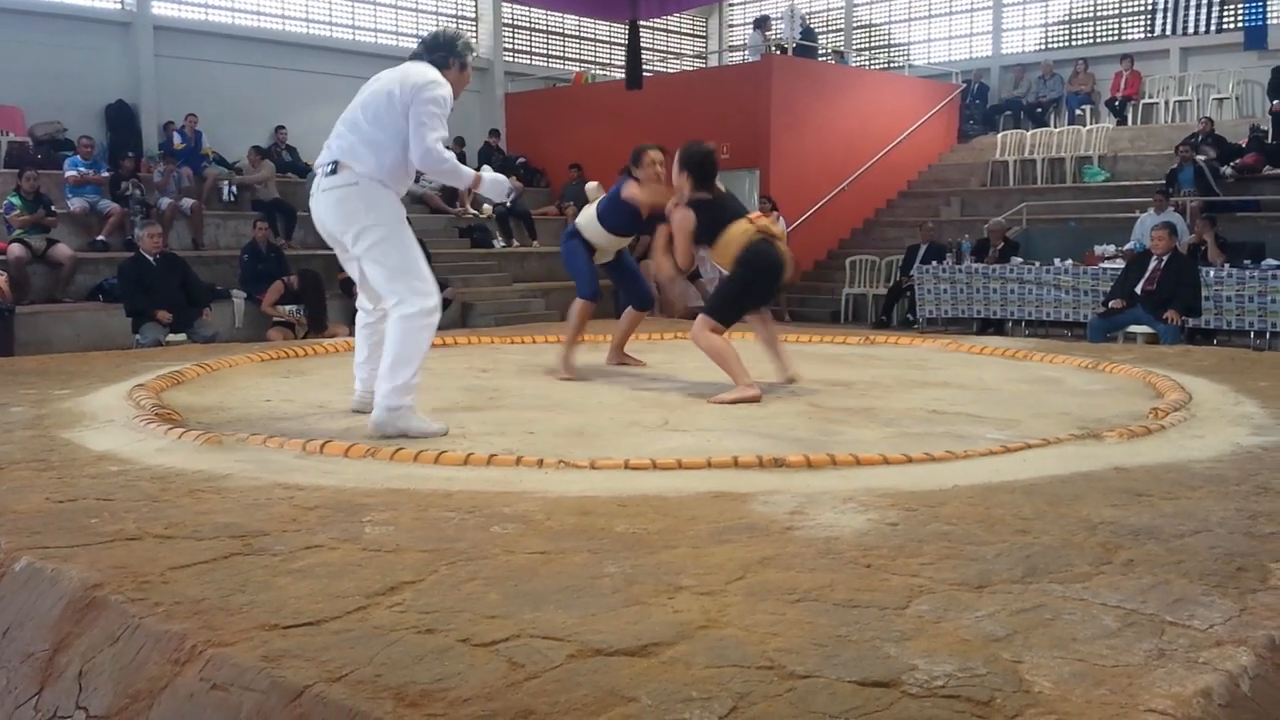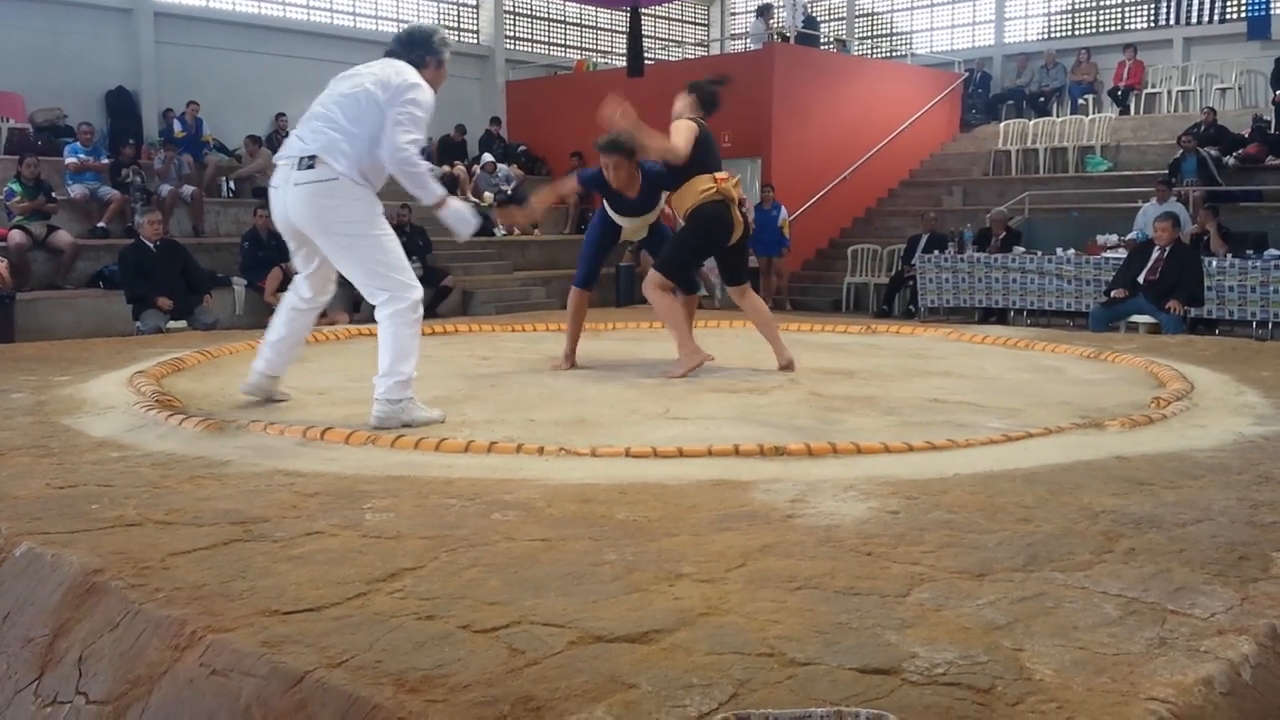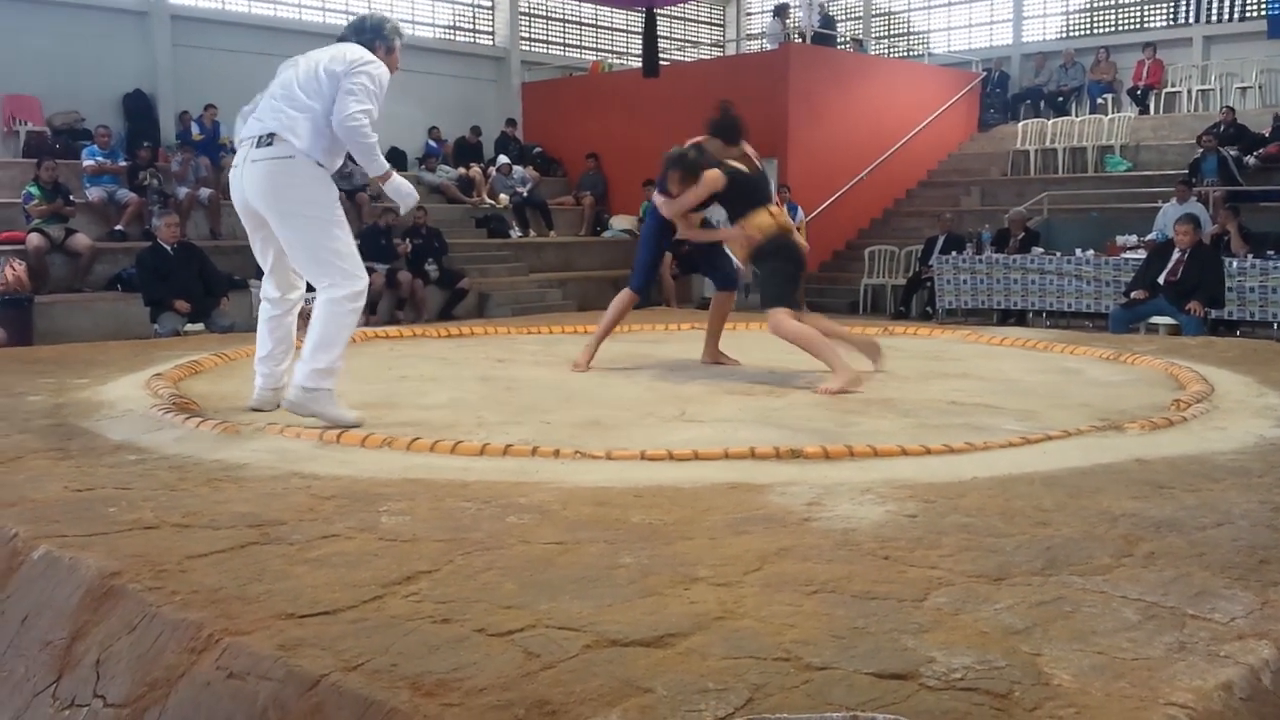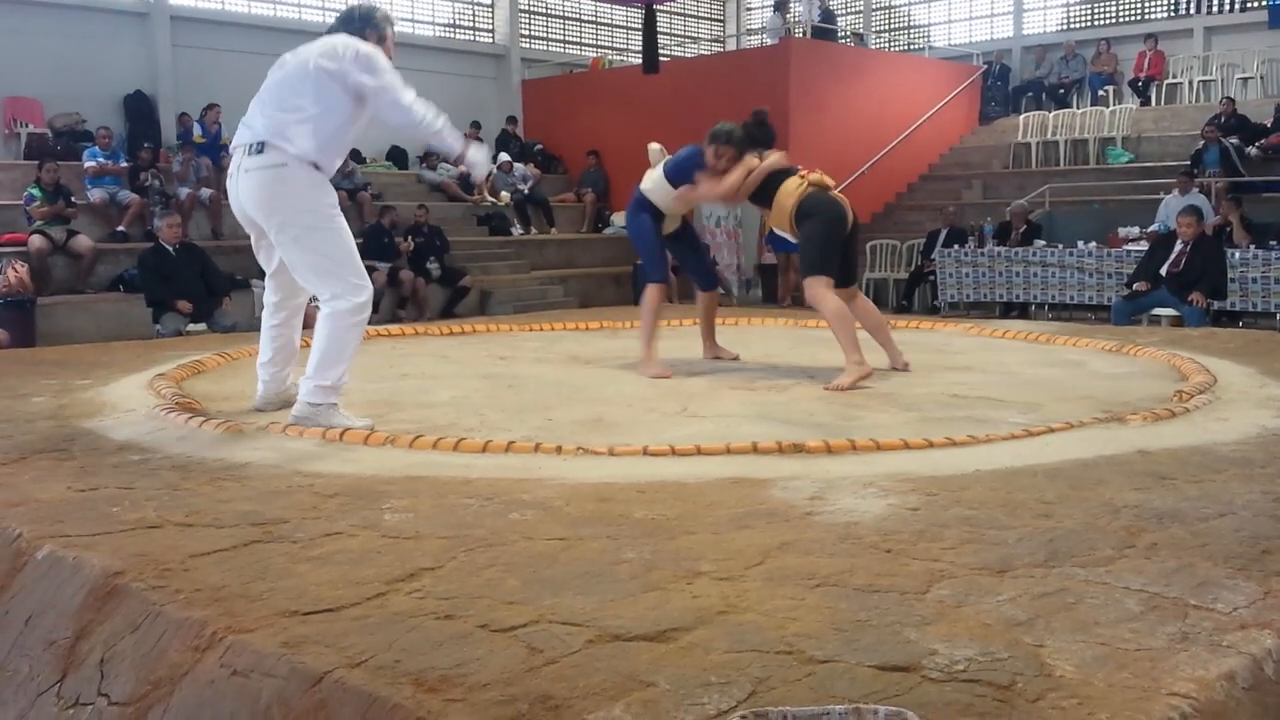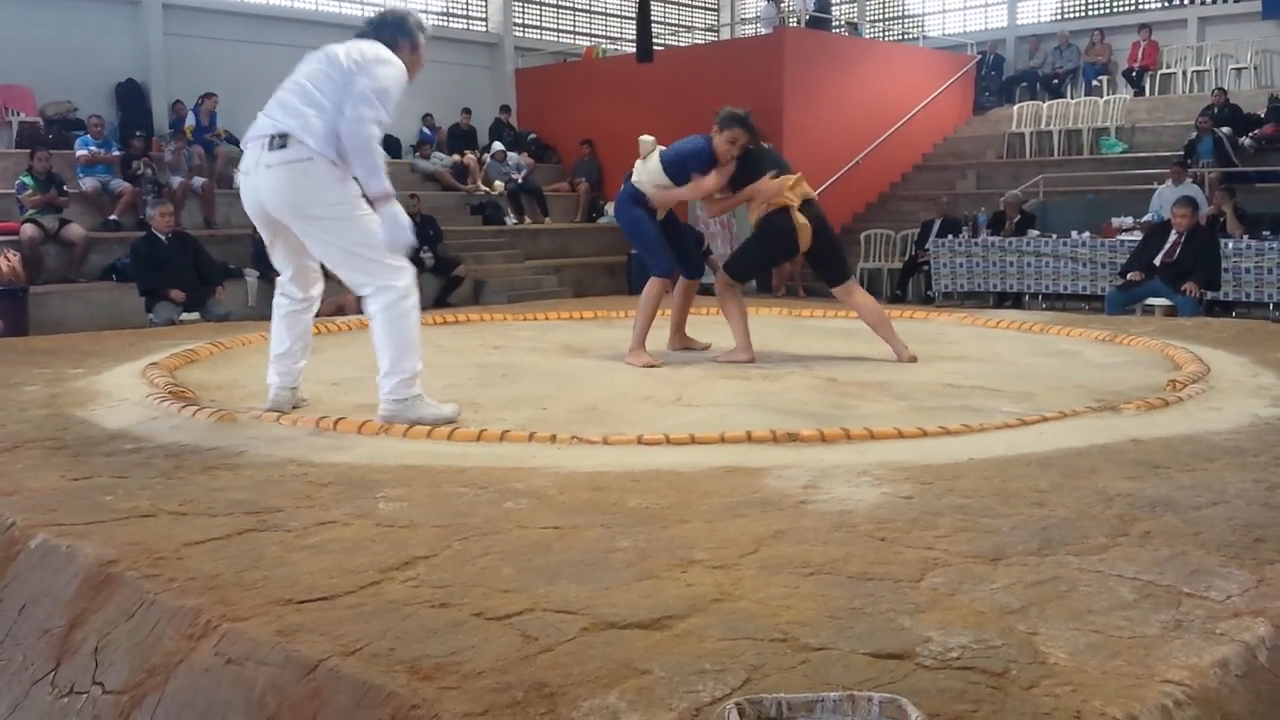
dt=0.4s
person 1, frame 1
left shoulder: (396, 78)
right shoulder: (433, 84)
right elbow: (428, 154)
right wrist: (478, 181)
left hip: (327, 193)
right hip: (361, 194)
left knee: (377, 298)
right knee: (418, 301)
left ankle: (368, 392)
right ankle: (392, 408)
person 1, frame 2
left shoulder: (359, 74)
right shoulder: (413, 86)
right elbow: (401, 155)
right wrist: (444, 203)
left hip: (286, 185)
right hip: (330, 190)
left knee: (312, 284)
right knee: (400, 295)
left ankle: (265, 375)
right ankle: (394, 402)
person 1, frame 3
left shoulder: (309, 60)
right shoulder: (369, 65)
left elbow: (250, 116)
right elbow: (350, 122)
right wrist: (387, 178)
left hip: (246, 169)
right hip: (290, 170)
left knee: (282, 282)
right knee: (345, 283)
left ankle: (269, 386)
right ankle: (311, 388)
person 1, frame 4
left shoulder: (300, 58)
right shoulder: (359, 53)
right elbow: (406, 111)
left wrist: (318, 181)
right wrist: (463, 150)
left hip: (244, 174)
right hip: (287, 176)
left knee: (287, 283)
right knee: (348, 293)
left ankle: (273, 385)
right ankle: (317, 402)
person 1, frame 5
left shoulder: (331, 57)
right shoulder: (386, 61)
right elbow: (360, 126)
right wrist: (386, 201)
left hip: (254, 171)
right hip: (305, 171)
left knee: (298, 280)
right knee: (389, 279)
left ankle: (283, 387)
right ankle: (401, 397)
person 2, frame 1
left shoulder: (684, 213)
right shoulder: (719, 194)
left elbow: (683, 266)
left hip: (754, 263)
right hip: (775, 258)
left knee: (703, 330)
right knee: (754, 309)
left ankle: (745, 385)
right ankle: (784, 366)
person 2, frame 2
left shoulder: (684, 126)
right shoulder: (702, 133)
left elbow: (676, 153)
left wrist: (626, 124)
right wrist: (631, 124)
left hip: (707, 218)
right hip: (732, 216)
left knee: (654, 285)
right knee: (742, 290)
left ankle: (689, 351)
right ankle: (781, 354)
person 2, frame 3
left shoulder: (715, 175)
right shoulder: (749, 169)
left elbow: (672, 210)
left wrist: (659, 200)
left hip: (775, 252)
right hip: (785, 246)
left knee: (780, 323)
right knee: (795, 318)
left ankle: (844, 372)
right ankle: (863, 344)
person 2, frame 4
right shoulder: (770, 161)
left hip: (817, 213)
right hip: (838, 208)
left knee: (818, 291)
right knee: (848, 293)
left ankle: (856, 363)
right ankle: (896, 356)
person 2, frame 5
left shoulder: (733, 160)
right shoulder: (764, 153)
left elbow: (714, 209)
left hip: (779, 224)
right hip: (811, 215)
left knee: (725, 281)
right knee: (849, 290)
left ankle: (743, 348)
right ankle: (900, 348)
person 3, frame 1
left shoulder: (658, 201)
right shoulder: (626, 186)
right elbow: (646, 198)
left hip: (612, 249)
right hip: (578, 241)
left knee: (644, 300)
right knee: (590, 292)
left ankle: (616, 352)
right ankle: (566, 356)
person 3, frame 2
left shoulder: (655, 173)
right shoulder: (596, 176)
right elbow: (557, 190)
right wrist: (531, 212)
left hip: (650, 225)
right hip: (611, 224)
right knee: (583, 281)
right ankle: (569, 353)
person 3, frame 3
right shoulder: (669, 176)
right hip: (661, 219)
left knee: (728, 279)
right knee: (639, 287)
left ankle: (711, 351)
right ankle: (590, 348)
person 3, frame 4
left shoulder: (728, 171)
right shoulder: (694, 157)
right elbow: (722, 190)
right wrist: (745, 167)
left hip: (673, 217)
right hip: (644, 212)
left knee: (708, 279)
right knee: (658, 277)
left ankle: (710, 345)
right ankle: (647, 358)
person 3, frame 5
left shoulder: (715, 158)
right shoulder: (700, 151)
right elbow: (702, 191)
right wrist: (727, 169)
left hip: (656, 206)
right hip: (633, 204)
left knee: (694, 267)
right knee: (664, 270)
left ankle: (678, 337)
right ankle: (635, 349)
